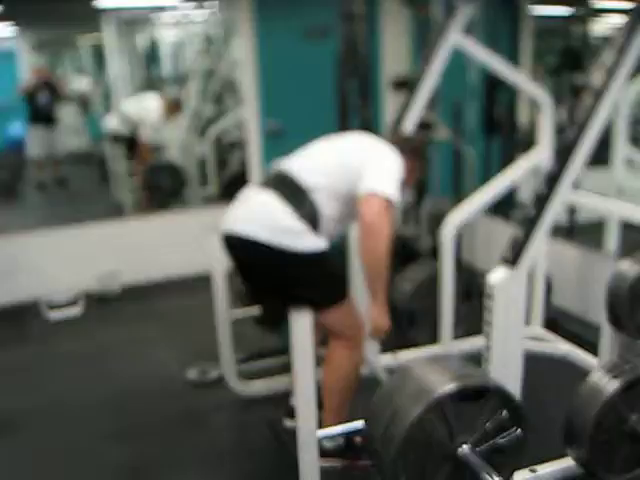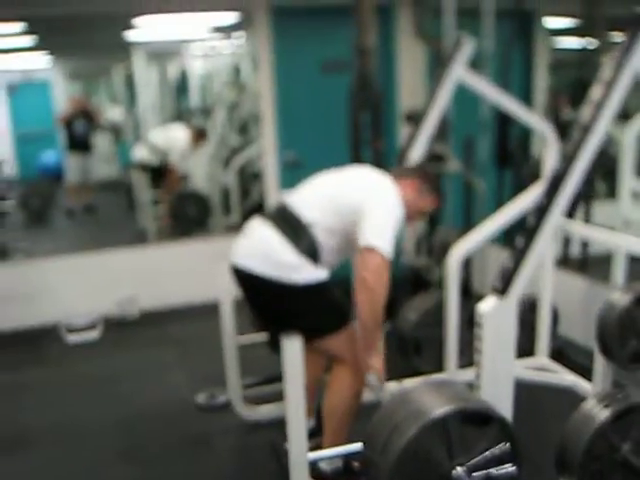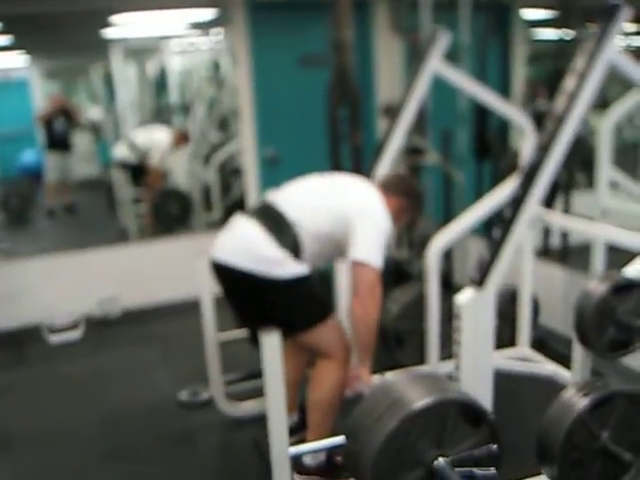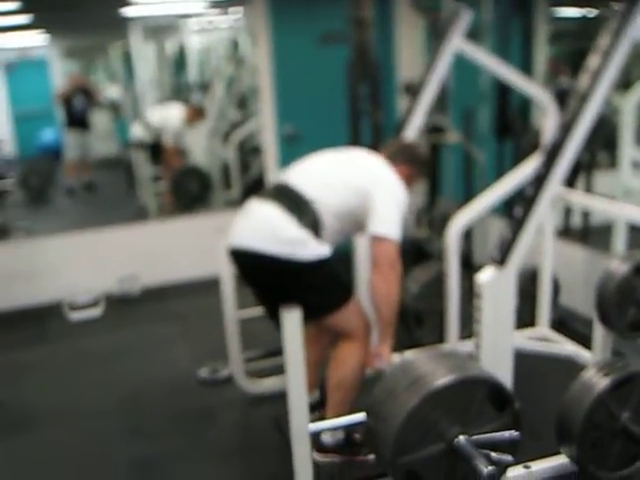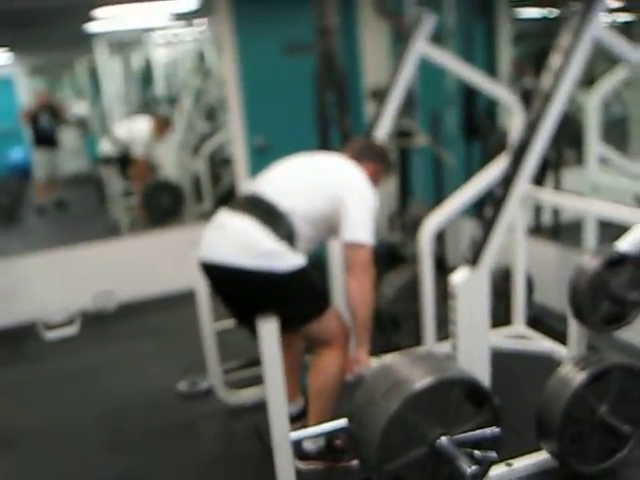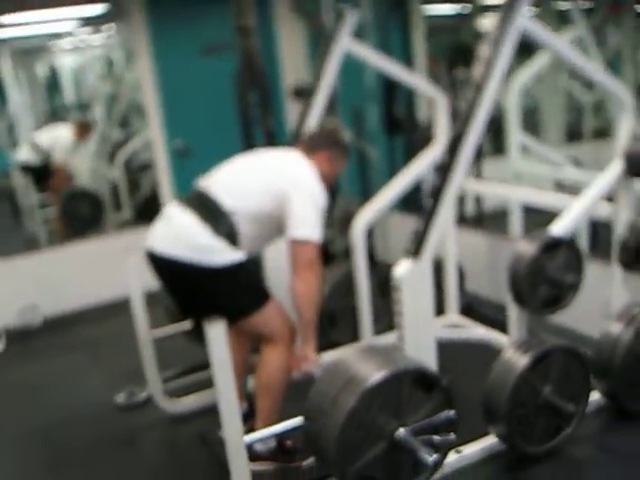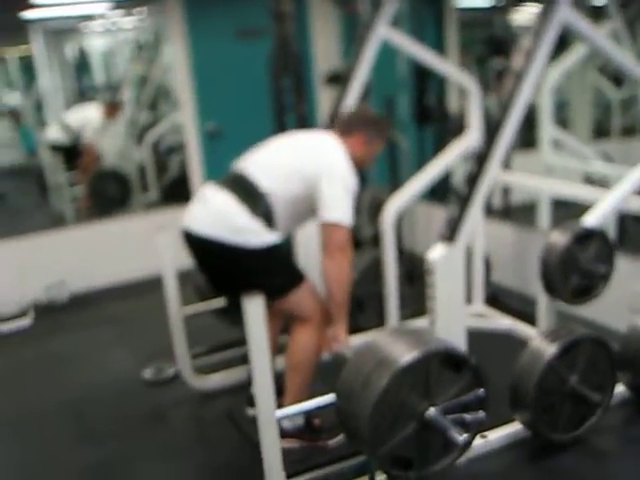
dt=0.7s
person 1, frame 1
left shoulder: (358, 147)
right shoulder: (388, 160)
right elbow: (375, 222)
right wrist: (379, 304)
left hip: (240, 224)
right hip: (281, 236)
right knee: (348, 334)
right ankle: (331, 441)
person 1, frame 2
left shoulder: (366, 180)
right shoulder: (387, 198)
right elbow: (370, 279)
right wrist: (371, 352)
left hip: (248, 253)
right hip: (282, 267)
left knee: (315, 341)
right knee: (350, 358)
person 1, frame 3
left shoulder: (349, 186)
right shoulder: (374, 213)
right elbow: (366, 294)
right wrist: (363, 366)
left hip: (227, 251)
right hip: (263, 263)
left knee: (296, 337)
right knee: (333, 351)
left ankle: (286, 429)
person 1, frame 4
left shoulder: (348, 160)
right shoulder: (389, 185)
right elbow: (385, 267)
right wrist: (385, 344)
left hip: (243, 238)
right hip: (286, 246)
left knee: (317, 319)
right knee: (354, 332)
right ankle: (332, 438)
person 1, frame 5
left shoulder: (309, 163)
right shoulder: (358, 187)
right elbow: (359, 271)
right wrist: (362, 348)
left hip: (215, 250)
right hip: (260, 259)
left knee: (290, 324)
right knee: (333, 339)
left ankle: (292, 413)
right ankle: (313, 445)
person 1, frame 6
left shoulder: (271, 161)
right shoulder: (307, 184)
right elbow: (305, 268)
right wrist: (308, 345)
left hip: (163, 241)
right hip: (200, 252)
left knee: (240, 322)
right knee: (278, 334)
right ankle: (263, 444)
person 1, frame 7
left shoulder: (307, 142)
right shoulder: (338, 166)
right elbow: (337, 251)
right wrist: (340, 325)
left hip: (199, 222)
right hip: (236, 233)
left knee: (272, 301)
right knee: (311, 315)
right ankle: (290, 422)
